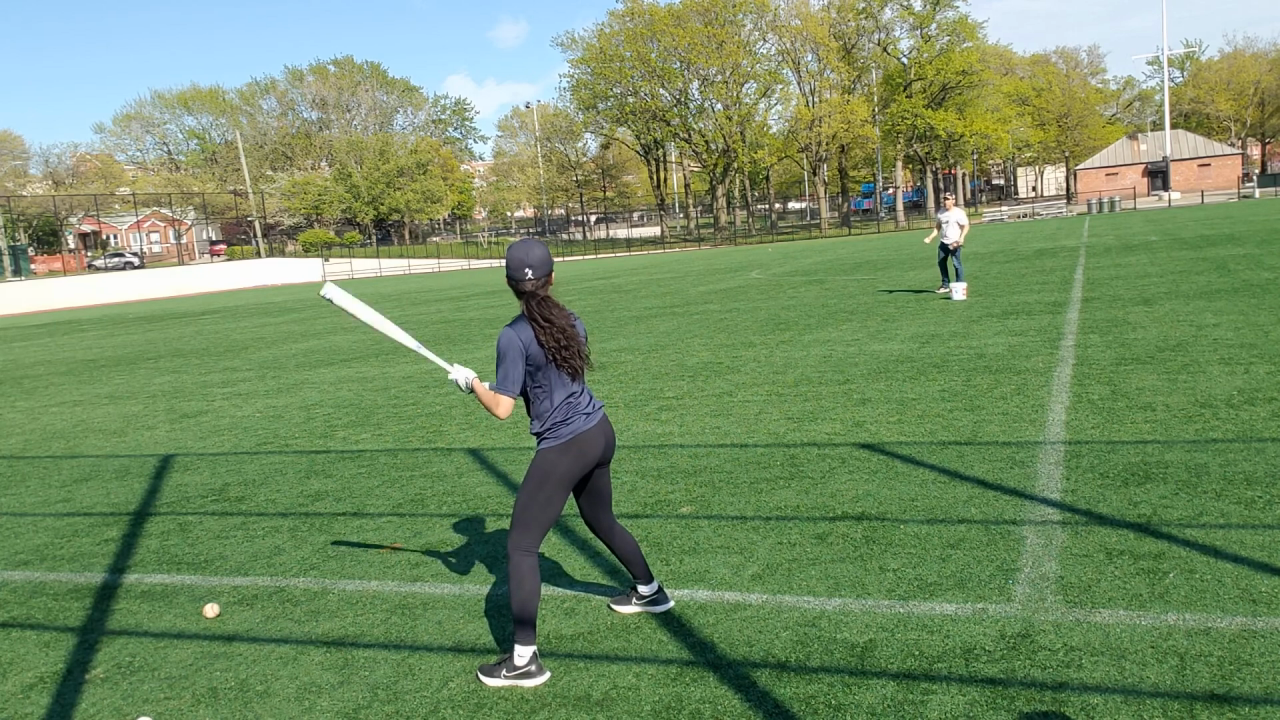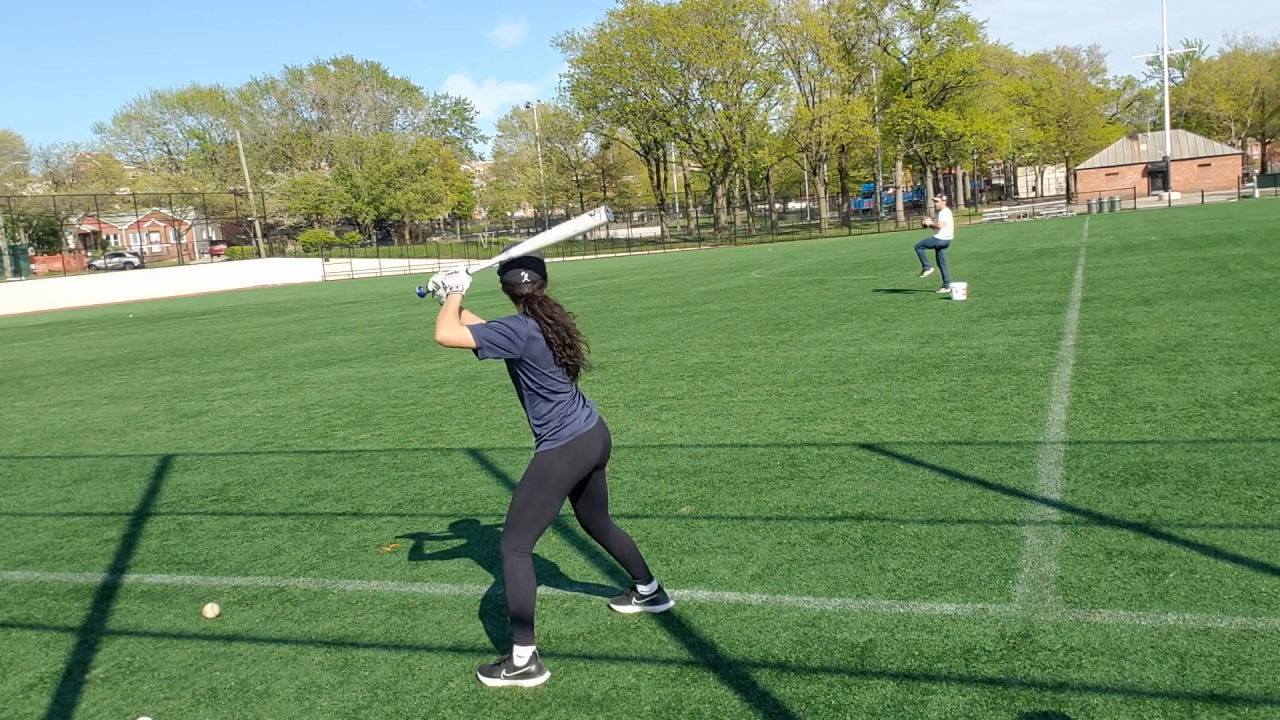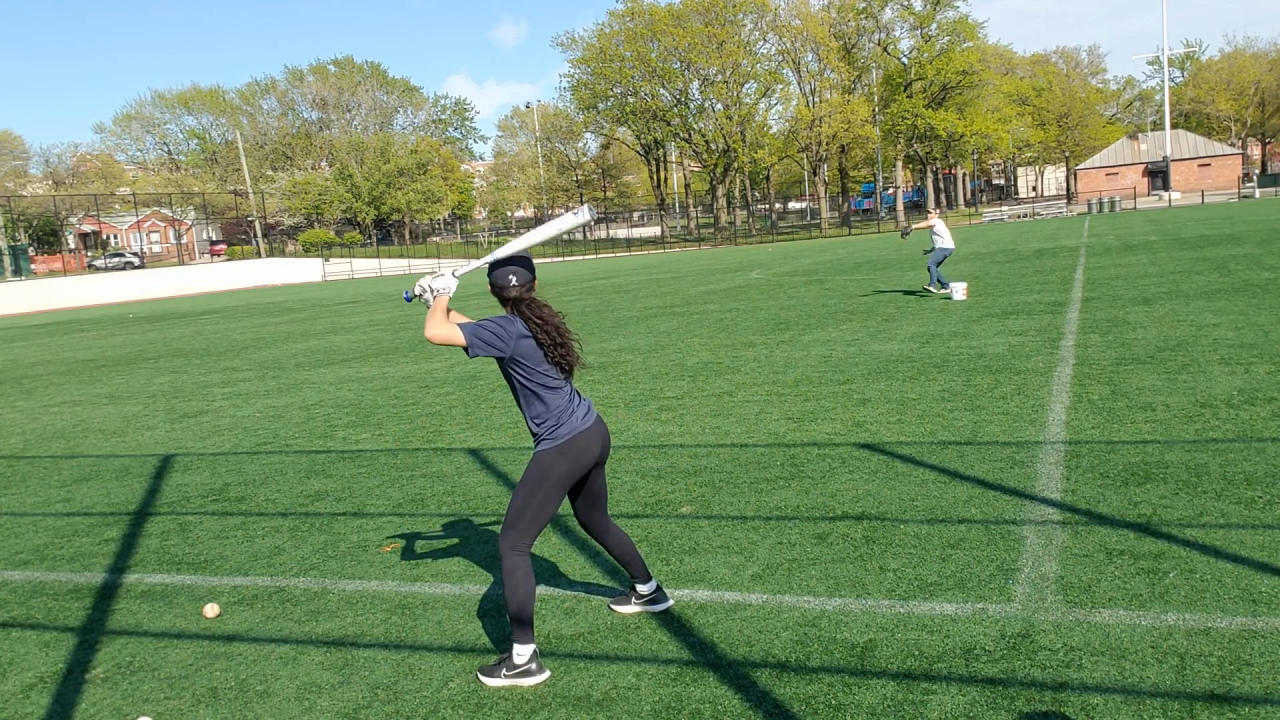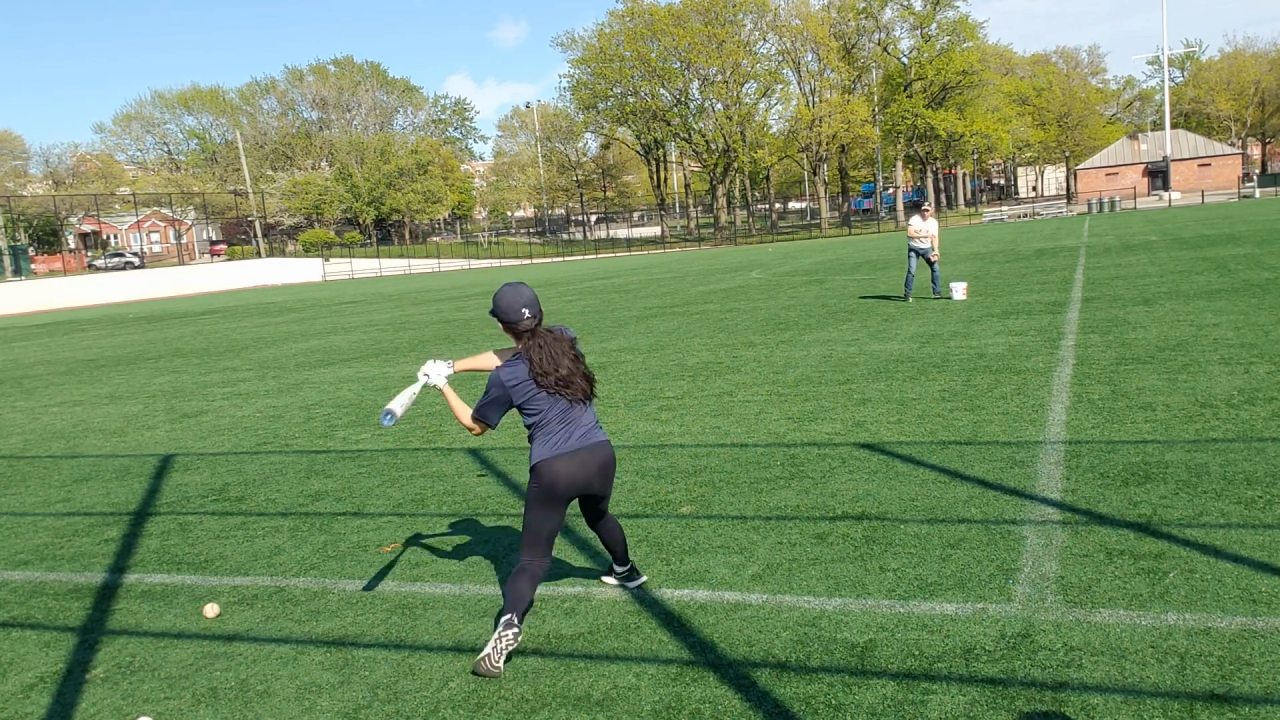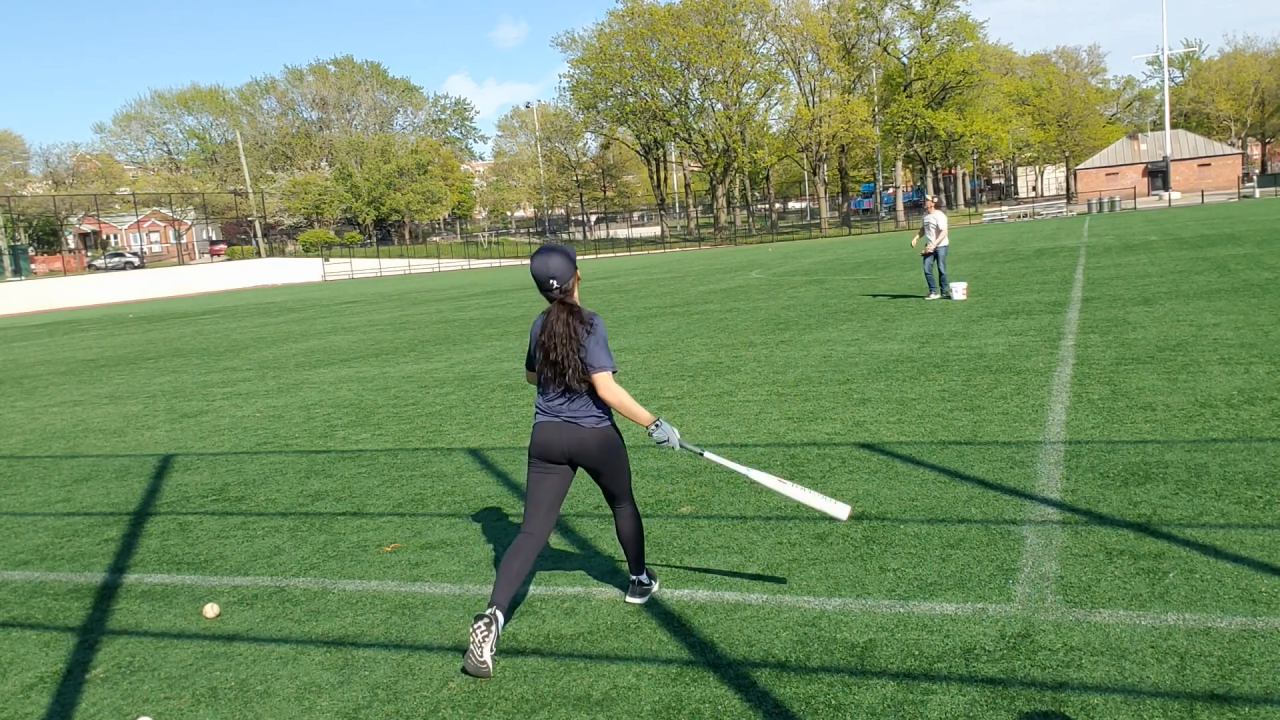
dt=1s
person 1, frame 1
left shoulder: (514, 336)
right shoulder: (572, 323)
left elbow: (502, 408)
left wrist: (471, 382)
right wrist: (504, 382)
left hip: (564, 448)
right hip: (599, 432)
left knee: (521, 546)
right knee: (601, 520)
left ankle: (525, 659)
right ankle: (650, 591)
person 1, frame 2
left shoulder: (520, 329)
right shoulder: (551, 320)
left elbow: (446, 335)
right elbow: (492, 331)
left wrist: (455, 292)
right wrist: (454, 300)
left hip: (564, 450)
right hip: (594, 436)
left knee: (514, 546)
right knee: (597, 522)
left ankle: (524, 659)
right ankle: (649, 590)
person 1, frame 3
left shoulder: (508, 329)
right shoulder: (537, 320)
left elbow: (434, 333)
right elbow: (477, 330)
left wrist: (443, 293)
right wrist: (439, 300)
left hip: (563, 448)
right hip: (592, 434)
left knee: (512, 544)
right knee: (595, 520)
left ankle: (524, 659)
right ankle: (649, 590)
person 1, frame 4
left shoulder: (506, 379)
right shoulder: (563, 338)
left elbow: (474, 426)
left wrist: (442, 384)
right wrist: (450, 367)
left hip: (553, 470)
right hip: (600, 455)
left knee: (534, 560)
right knee: (598, 515)
left ankle: (509, 624)
right ankle: (625, 571)
person 1, frame 5
left shoulder: (540, 326)
right shoulder: (589, 324)
right elbow: (607, 389)
right wrist: (654, 423)
left hip: (546, 437)
right hip: (593, 435)
left knee: (532, 533)
right knee: (622, 503)
left ankle: (493, 617)
right ankle: (639, 580)
